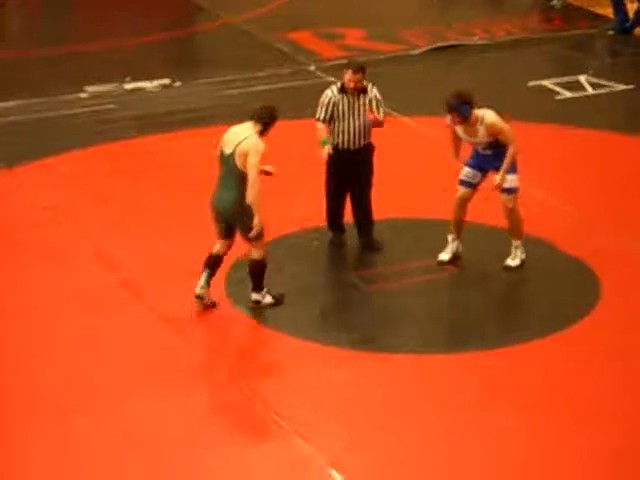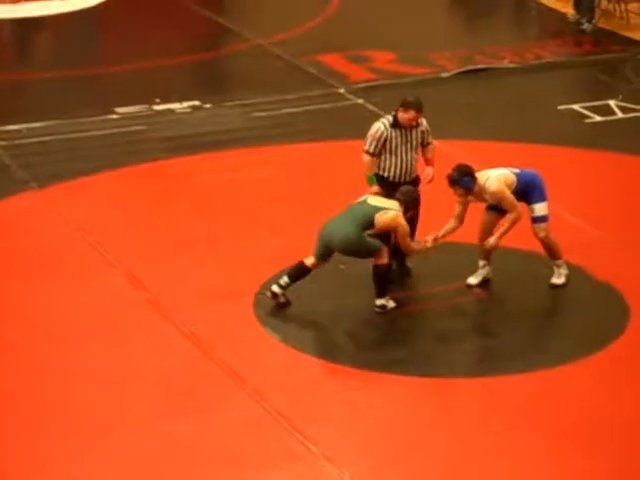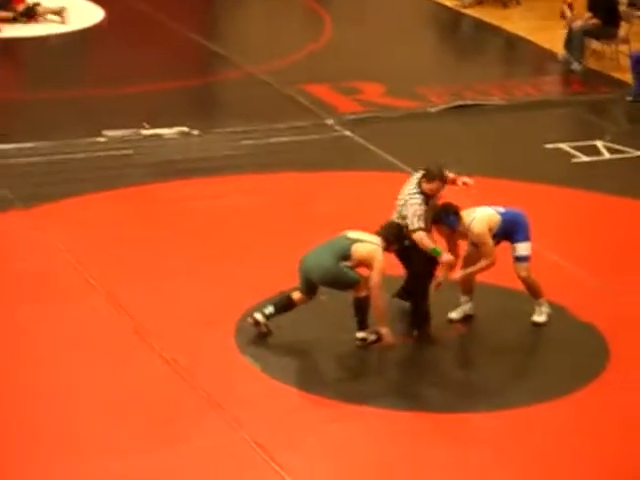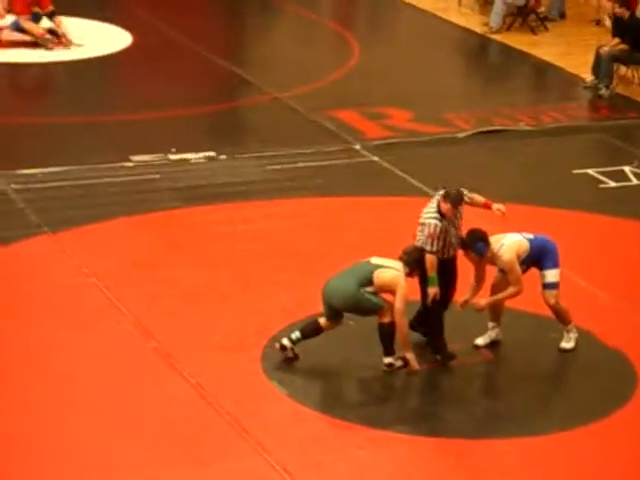
dt=1s
person 1, frame 1
left shoulder: (372, 93)
right shoulder: (331, 94)
left elbow: (381, 120)
right elbow: (321, 122)
left wrist: (374, 120)
right wrist: (325, 144)
left hip: (362, 151)
right hip: (338, 151)
left knee: (363, 194)
right knee: (336, 193)
left ankle: (366, 235)
right ankle: (337, 231)
person 1, frame 2
left shoulder: (422, 125)
right shoulder: (382, 128)
left elbow: (427, 144)
right elbow: (368, 156)
left wrist: (430, 165)
right wrist: (371, 183)
left hip: (410, 182)
right hip: (385, 183)
left knee: (410, 223)
left ankle: (399, 258)
person 1, frame 3
left shoulder: (426, 177)
right shoulder: (415, 201)
left elbow: (445, 176)
right elbow: (417, 234)
left wrist: (457, 179)
right wrist: (439, 253)
left hip: (421, 233)
right hip: (404, 239)
left knee: (429, 264)
right knee: (420, 275)
left ankle: (407, 292)
right ankle: (419, 325)
person 1, frame 4
left shoulder: (455, 195)
right shoulder: (433, 222)
left elbow: (471, 197)
right elbow: (430, 254)
left wrist: (491, 205)
right wrist: (432, 283)
left hip: (449, 256)
right hip: (431, 260)
left knee: (446, 295)
right knee: (434, 302)
left ankle: (420, 323)
right ankle: (438, 348)
person 2, frame 1
left shoulder: (230, 132)
right shoulder: (255, 143)
right elbow: (253, 181)
left wrist: (258, 168)
right wrist: (256, 214)
left hip: (218, 200)
right hip: (237, 203)
left knee: (224, 243)
right knee: (258, 246)
left ankle: (203, 288)
right ankle: (258, 294)
person 2, frame 2
left shoulder: (370, 197)
right shoulder: (399, 221)
right elbow: (408, 248)
right wrist: (425, 245)
left hip: (328, 228)
right hip: (346, 238)
left knee: (316, 260)
right knee: (381, 253)
left ankle: (278, 289)
right ankle: (381, 300)
person 2, frame 3
left shoulder: (356, 233)
right shoulder: (378, 257)
right elbow: (376, 294)
right wrist: (383, 327)
left hip: (308, 260)
right hip: (325, 268)
left knee: (304, 294)
right knee: (362, 286)
left ankle: (261, 316)
right ankle: (363, 334)
person 2, frame 4
left shoulder: (380, 260)
right shoulder: (400, 282)
right elbow: (400, 320)
right wrist: (408, 352)
left hip: (330, 286)
right hip: (347, 293)
left knee: (331, 321)
right knee: (387, 311)
left ankle: (288, 342)
right ankle: (390, 359)
person 3, frame 1
left shoulder: (490, 121)
right shoulder: (453, 122)
left elbow: (512, 144)
left wrist: (502, 174)
right wrist: (457, 159)
left hip: (501, 156)
right hip: (479, 155)
left knee: (509, 204)
right knee: (460, 198)
left ankle: (518, 250)
right ankle: (454, 244)
person 3, frame 2
left shoulder: (493, 188)
right shoulder: (465, 192)
left elbow: (516, 213)
right elbow: (457, 220)
left wrist: (498, 237)
right wrist: (437, 236)
left hip: (531, 185)
right hip: (511, 189)
left knee: (541, 234)
right knee: (484, 228)
left ankle: (560, 268)
right ankle: (484, 269)
person 3, frame 3
left shoulder: (476, 229)
right shoulder: (453, 227)
left elbow: (490, 260)
right elbow: (453, 257)
left wrist: (464, 273)
left hip: (516, 224)
right hip: (495, 225)
left knee: (523, 274)
right knee: (467, 262)
left ankle: (542, 306)
right ankle: (466, 305)
person 3, frame 4
left shoulder: (505, 256)
right shoulder: (482, 252)
left elbow: (517, 288)
right elbow: (479, 280)
left wrist: (488, 301)
right wrist: (469, 297)
left hip: (545, 251)
right hip: (524, 251)
left knee: (551, 301)
right knee: (496, 288)
left ankle: (570, 332)
right ankle: (494, 330)
